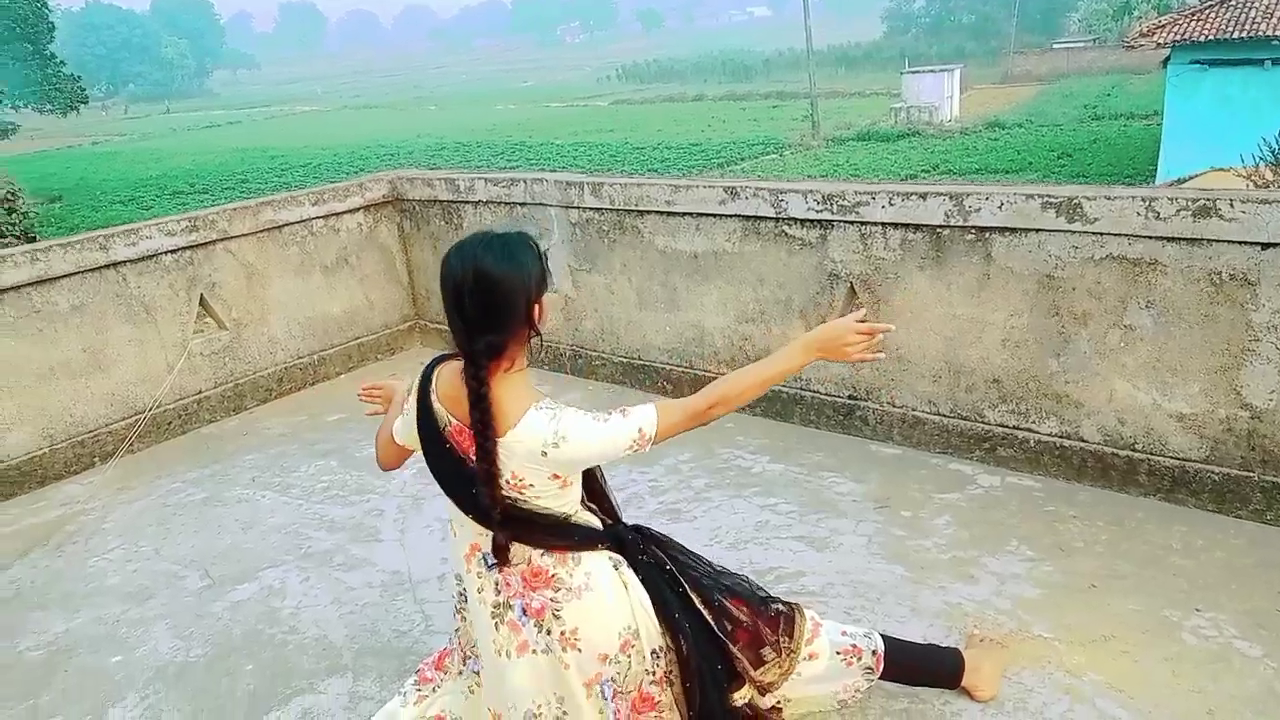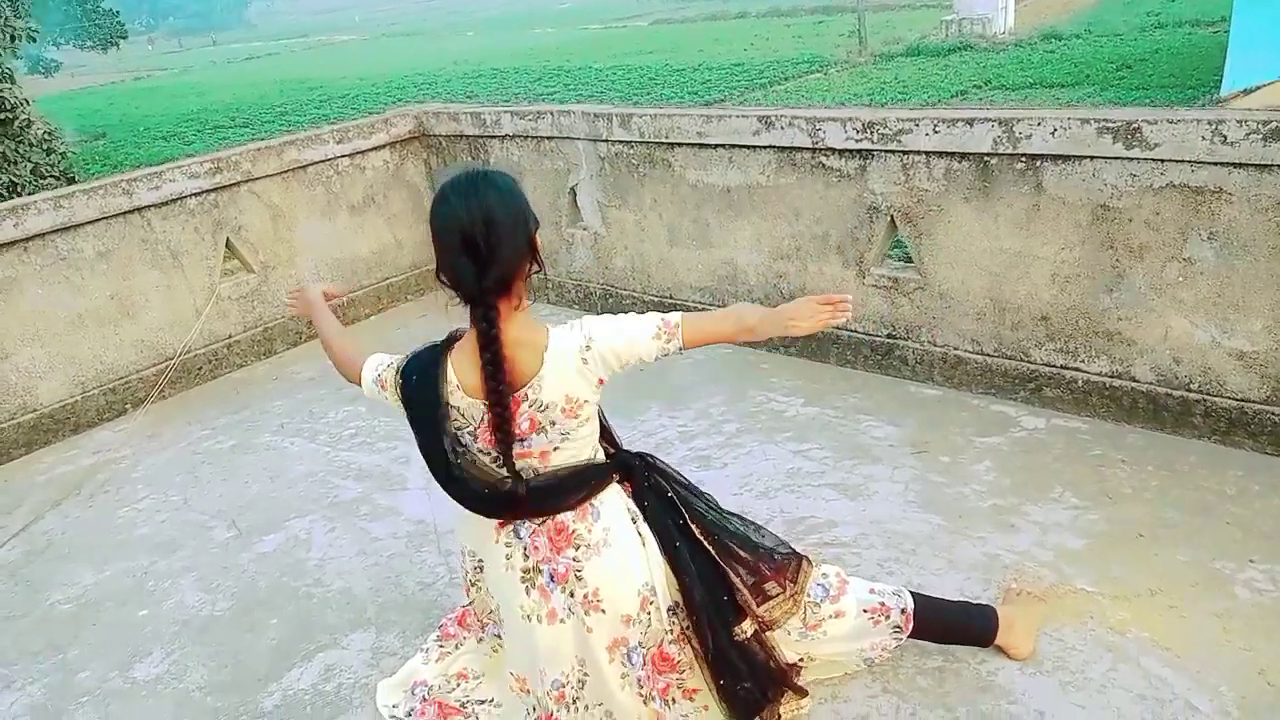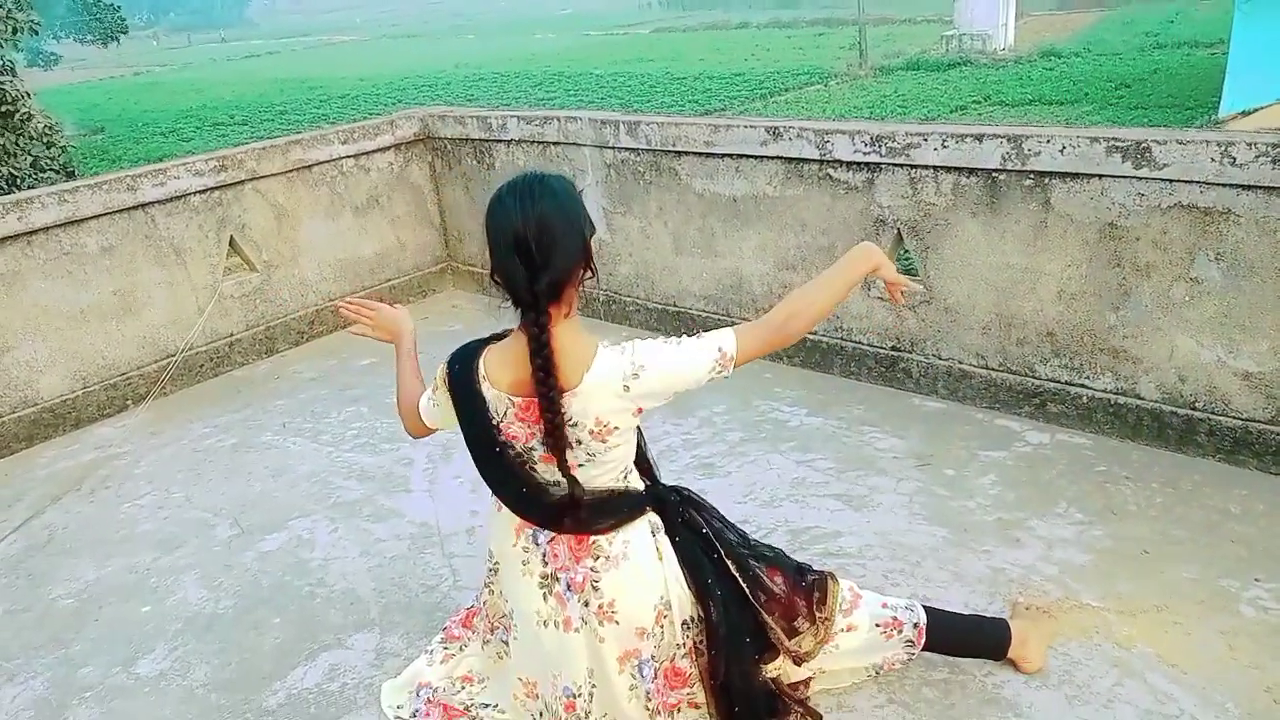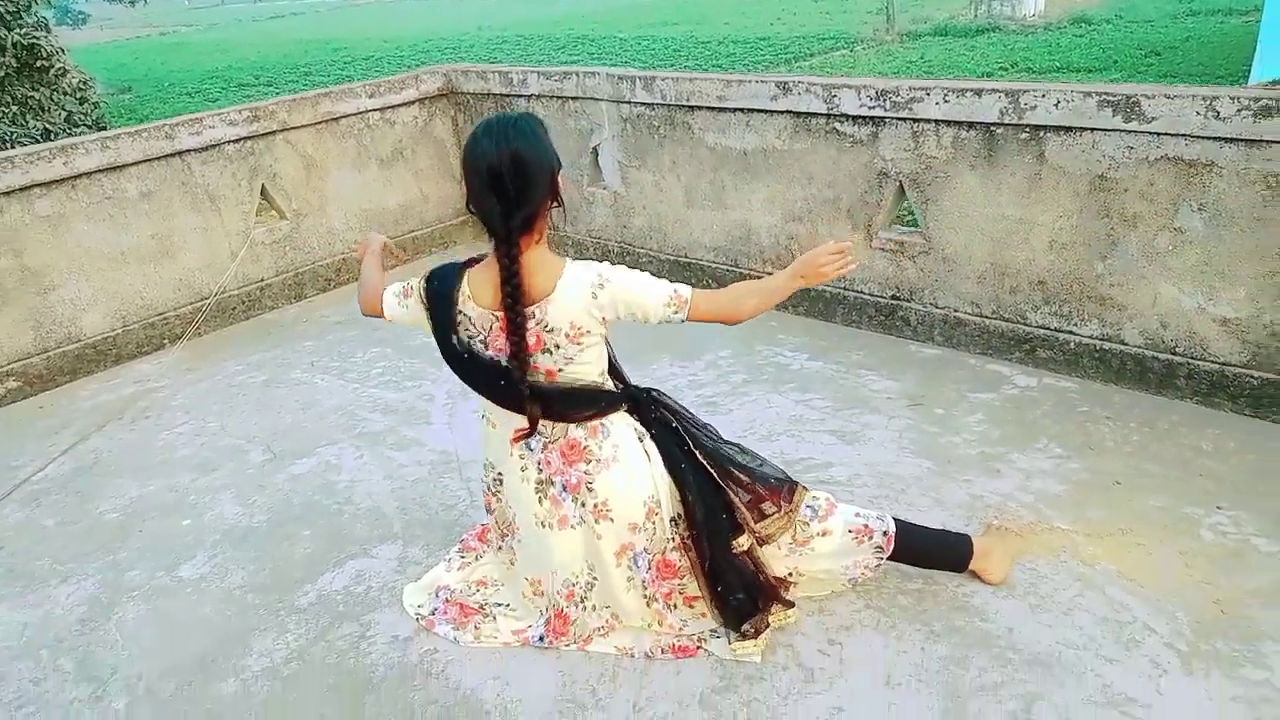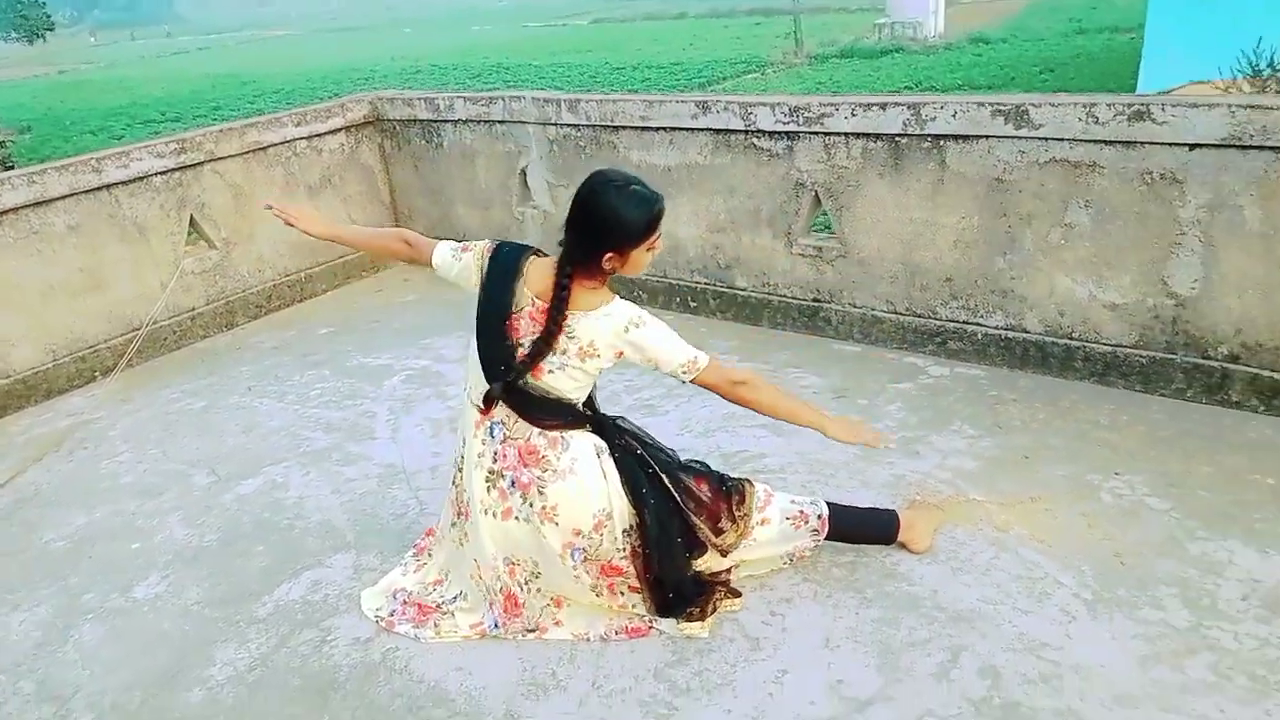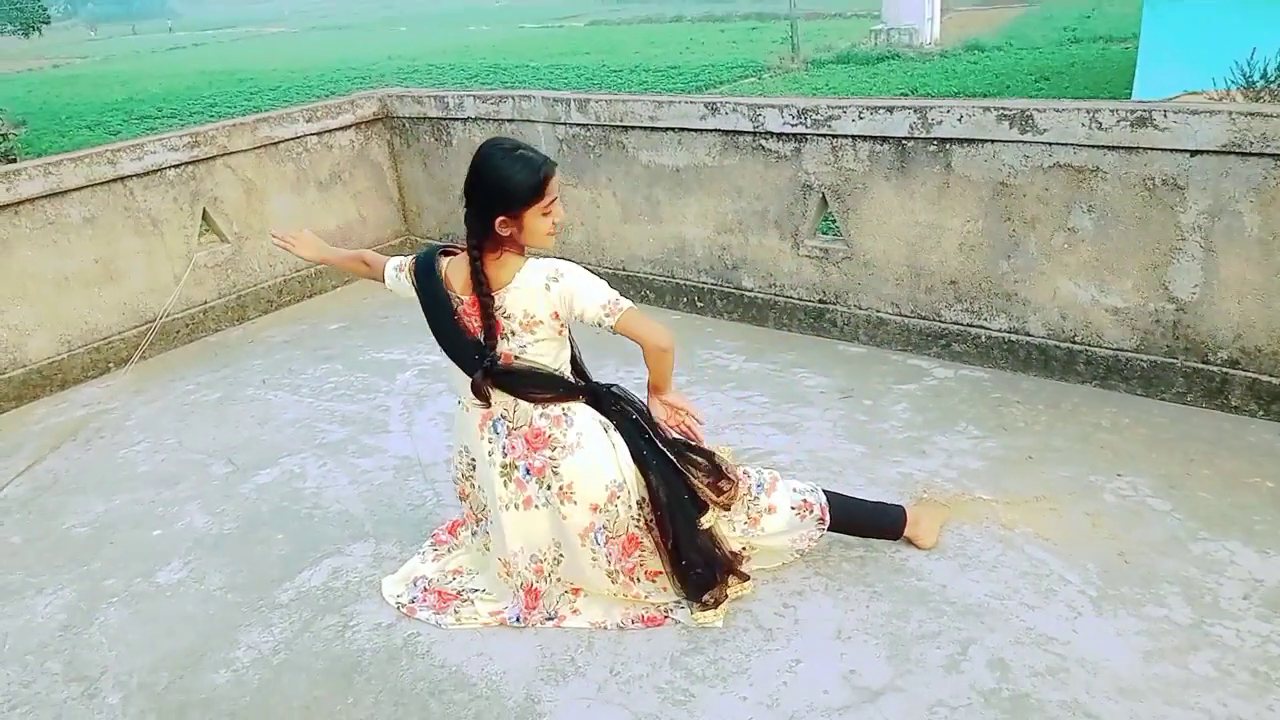
dt=0.7s
person 1, frame 1
left shoulder: (437, 384)
right shoulder: (552, 432)
left elbow: (388, 455)
right elbow: (701, 408)
right wrist: (814, 345)
left hip: (502, 613)
right hip: (583, 604)
right knee: (754, 632)
right ankle: (961, 668)
person 1, frame 2
left shoulder: (427, 376)
right shoulder: (575, 348)
left elbow: (353, 364)
right elbow: (711, 325)
left wrist: (318, 309)
right wrist: (781, 319)
left hip: (514, 576)
right hip: (606, 555)
right knee: (773, 591)
person 1, frame 3
left shoulder: (472, 370)
right shoulder: (622, 372)
left elbow: (414, 421)
right elbow: (775, 332)
left wrist: (402, 338)
right wrist: (861, 260)
left hip: (536, 585)
right hip: (626, 576)
right knee: (795, 603)
person 1, frame 4
left shoulder: (451, 291)
right shoulder: (591, 286)
left elbow: (371, 301)
right elbow: (733, 306)
left wrist: (372, 252)
right wrist: (800, 271)
left hip: (529, 489)
right hip: (612, 473)
right knee: (770, 512)
right ankle: (969, 552)
person 1, frame 5
left shoulder: (499, 266)
right shoulder: (622, 325)
left elbow: (411, 245)
right elbow: (732, 384)
left wrist: (323, 227)
right wrist: (831, 422)
left hip: (492, 483)
right hip: (567, 485)
right knee: (725, 505)
right ankle: (894, 526)
person 1, frame 6
left shoulder: (432, 273)
right shoulder: (553, 281)
left elbow: (374, 263)
right elbow: (657, 340)
left wrist: (318, 250)
right wrist: (662, 393)
left hip: (500, 469)
right hip: (575, 459)
right knee: (714, 486)
right ankle: (902, 522)
